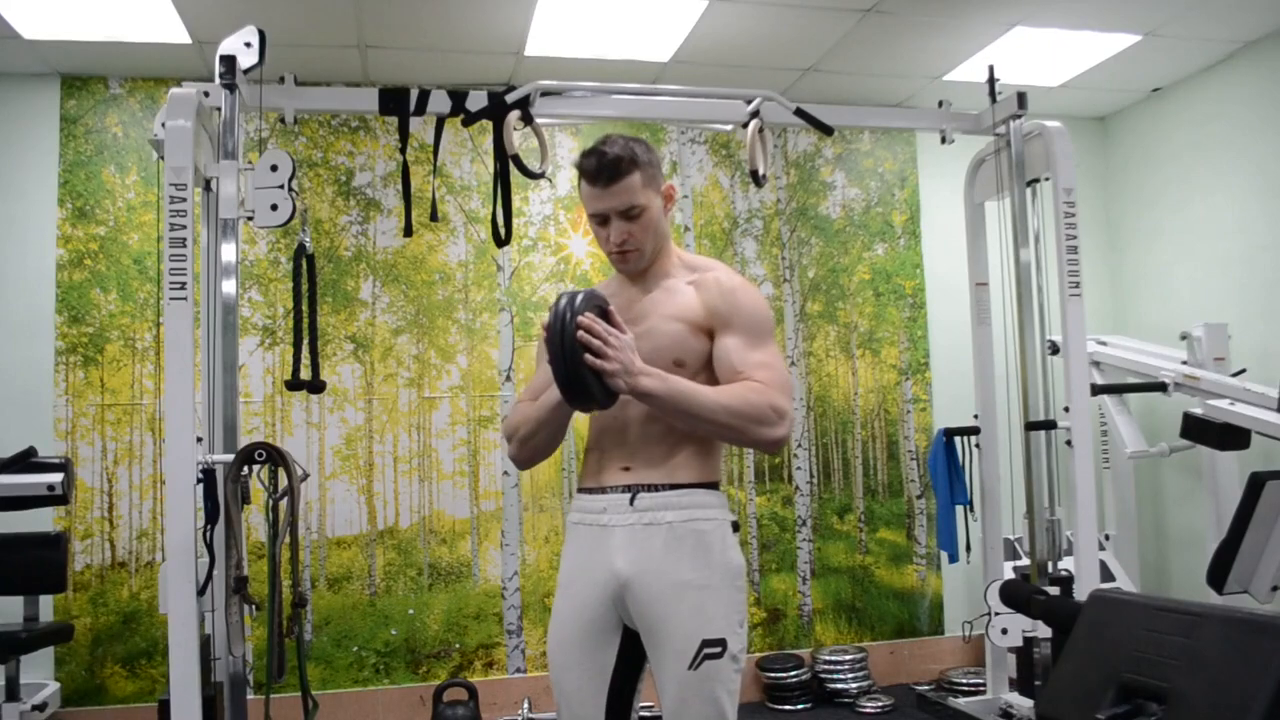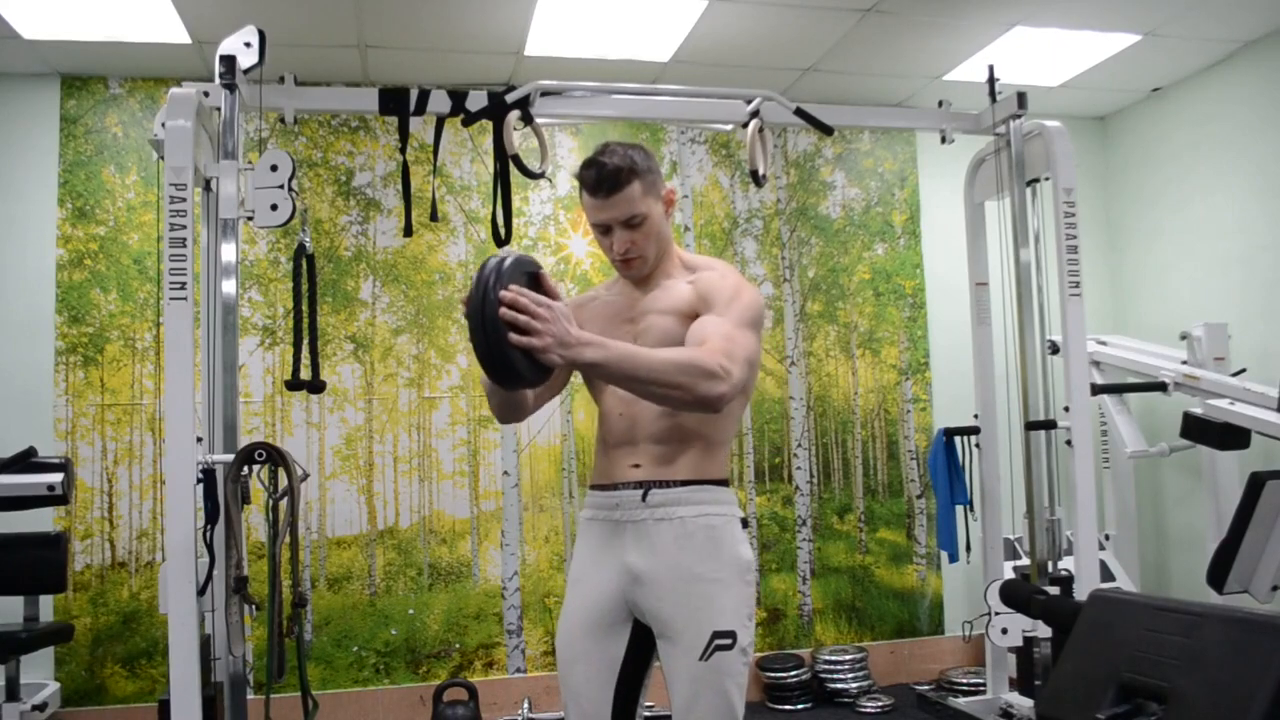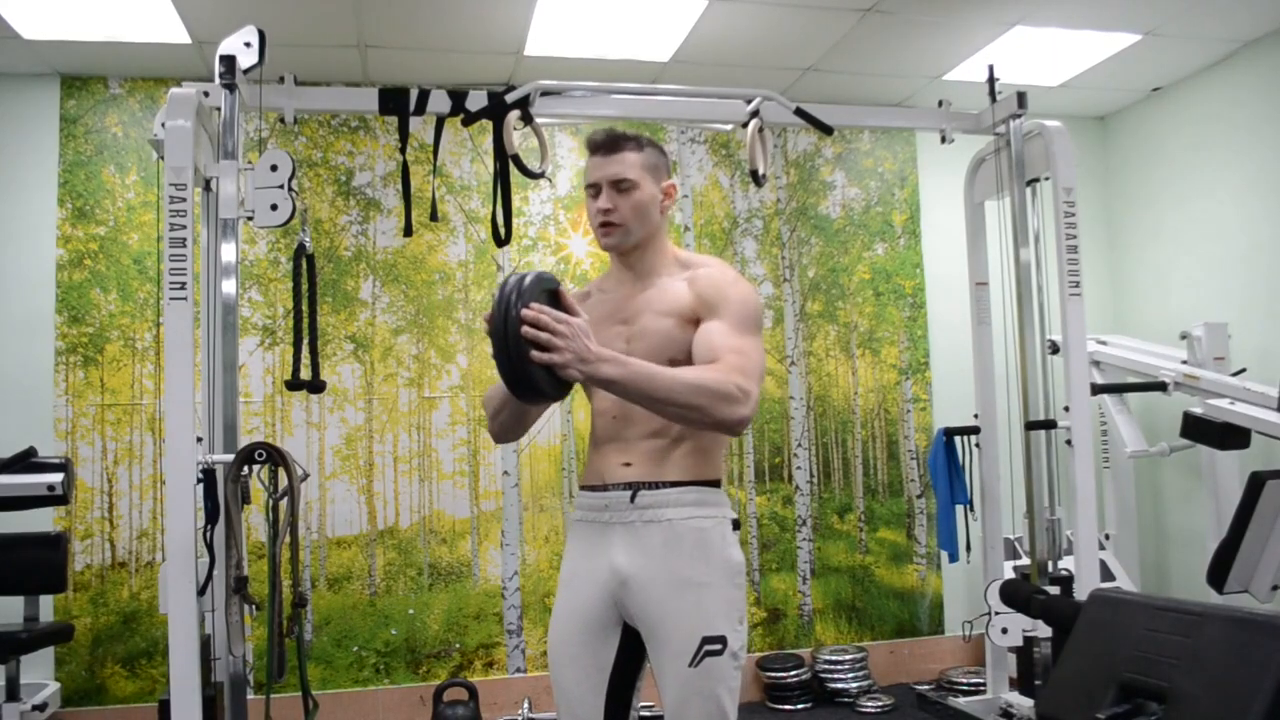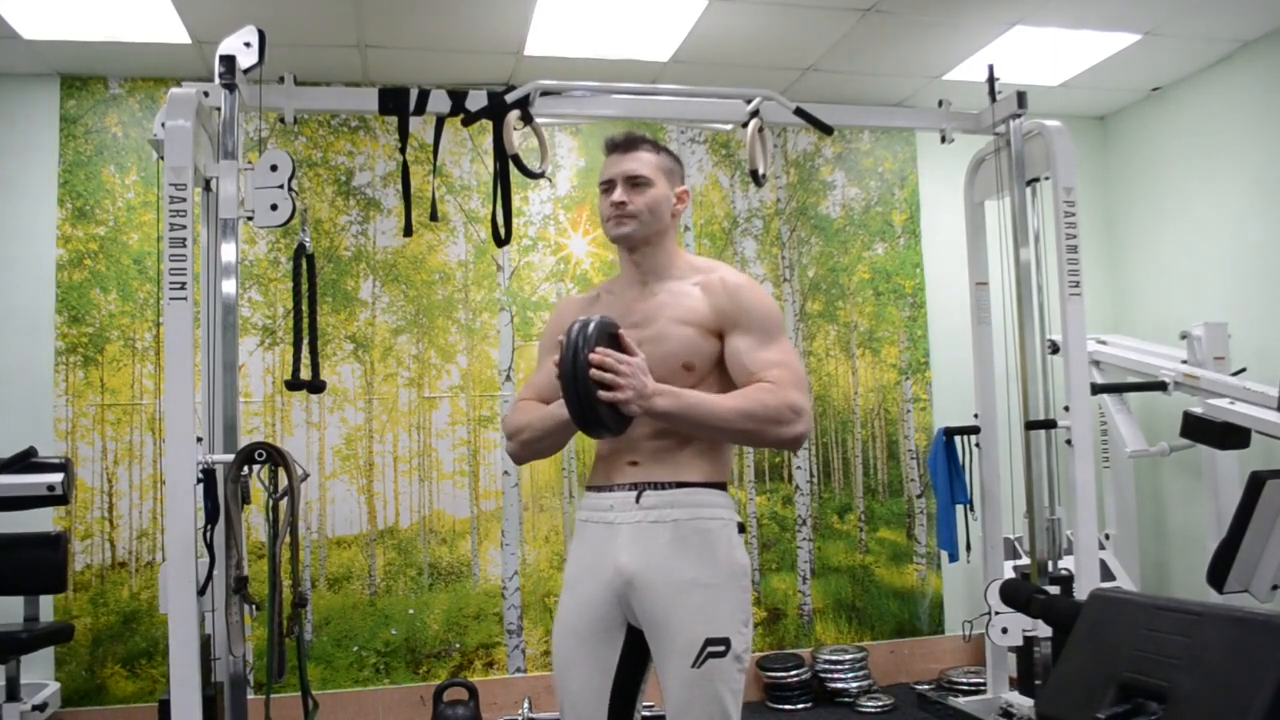
dt=1s
person 1, frame 1
left shoulder: (722, 293)
right shoulder: (583, 314)
left elbow: (771, 420)
right elbow: (521, 447)
left wrist: (640, 376)
left hip: (686, 532)
right hip: (590, 535)
person 1, frame 2
left shoulder: (721, 289)
right shoulder: (581, 309)
left elbow: (714, 383)
right elbow: (511, 408)
left wrist: (581, 347)
right wrist: (508, 350)
left hip: (693, 528)
right hip: (602, 531)
person 1, frame 3
left shoulder: (717, 287)
right shoulder: (578, 306)
left elbow: (733, 402)
right elbow: (503, 425)
left wrist: (598, 363)
right wrist: (522, 363)
left hip: (684, 530)
right hip: (592, 533)
person 1, frame 4
left shoulder: (728, 293)
right shoulder: (576, 313)
left elbow: (790, 416)
right elbow: (519, 437)
left wrist: (655, 397)
left hip: (692, 530)
right hip: (597, 533)
